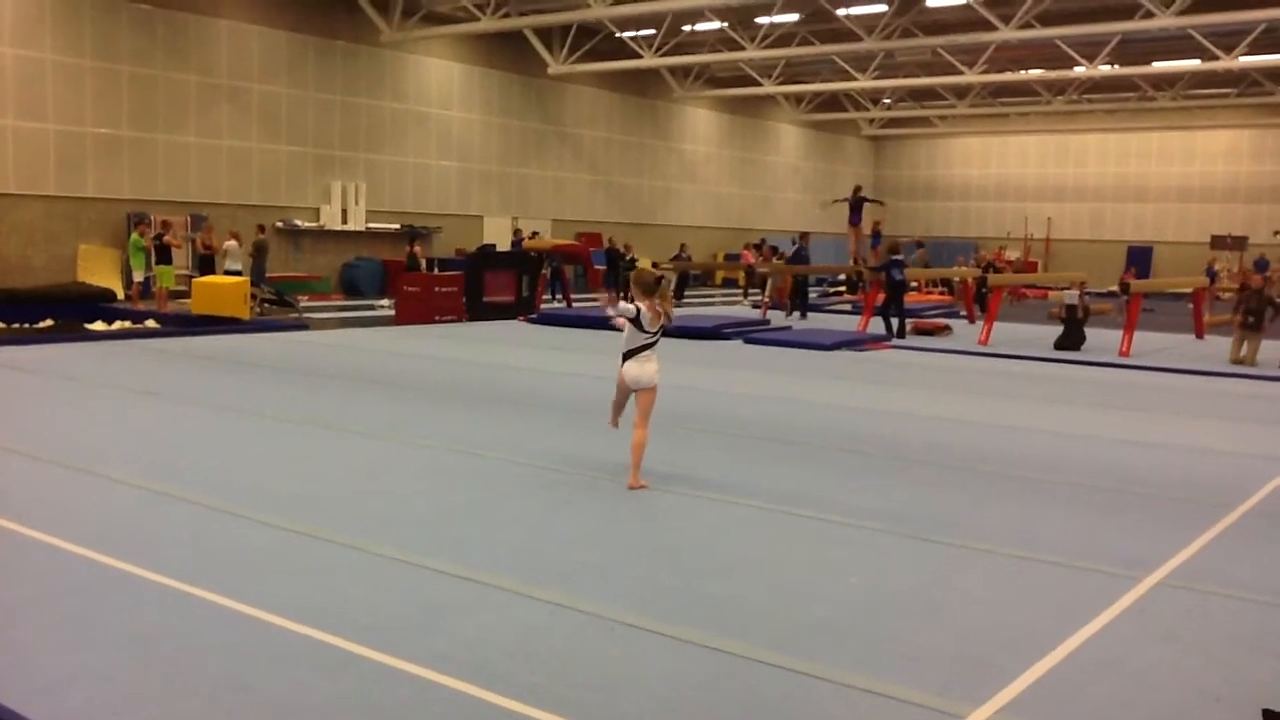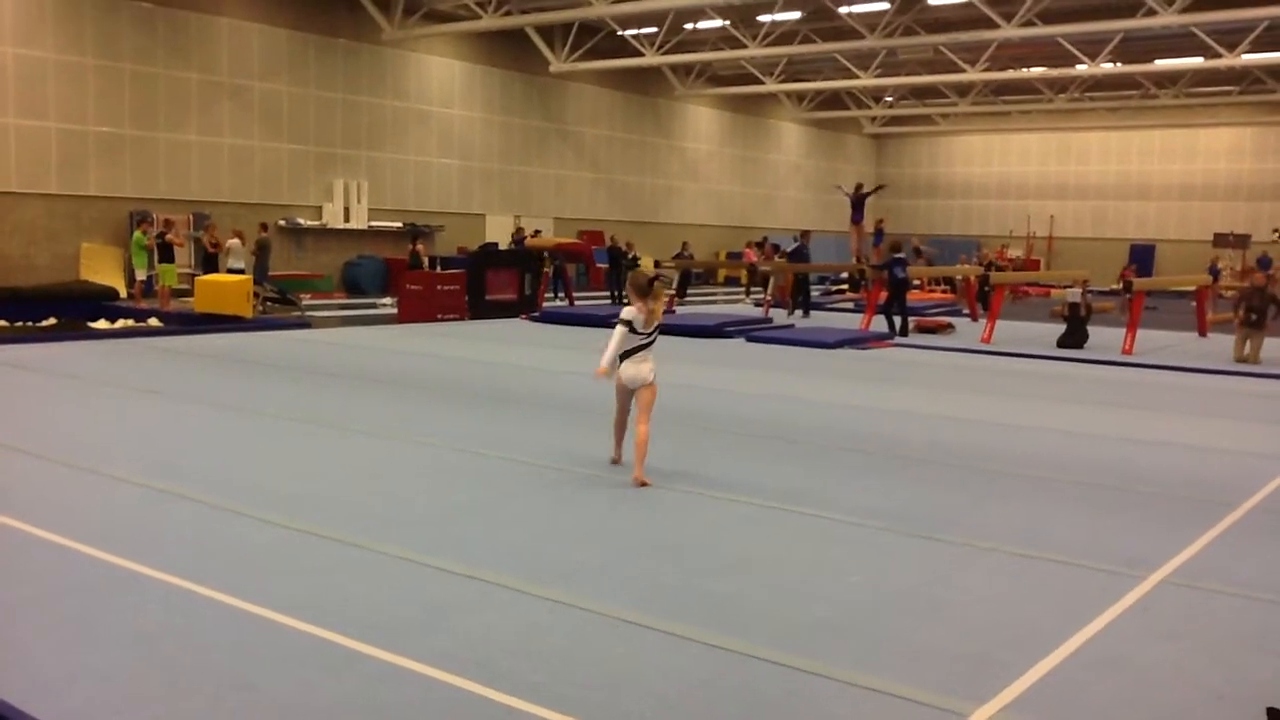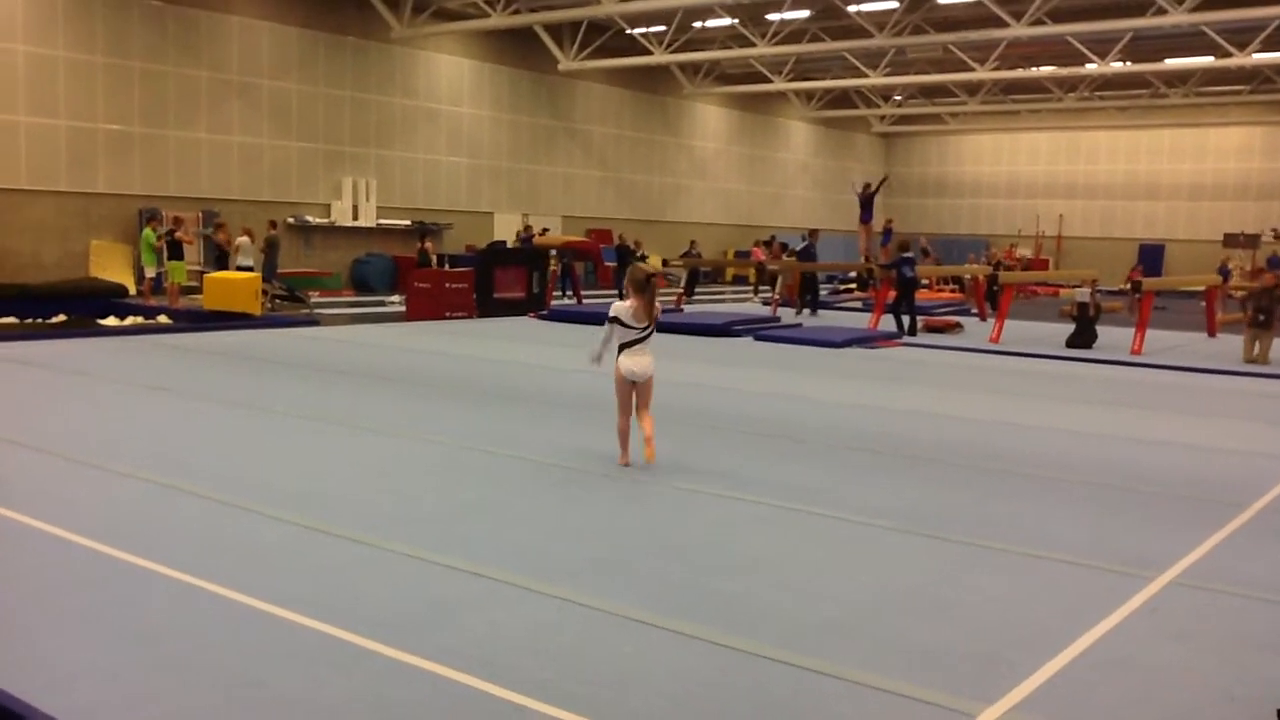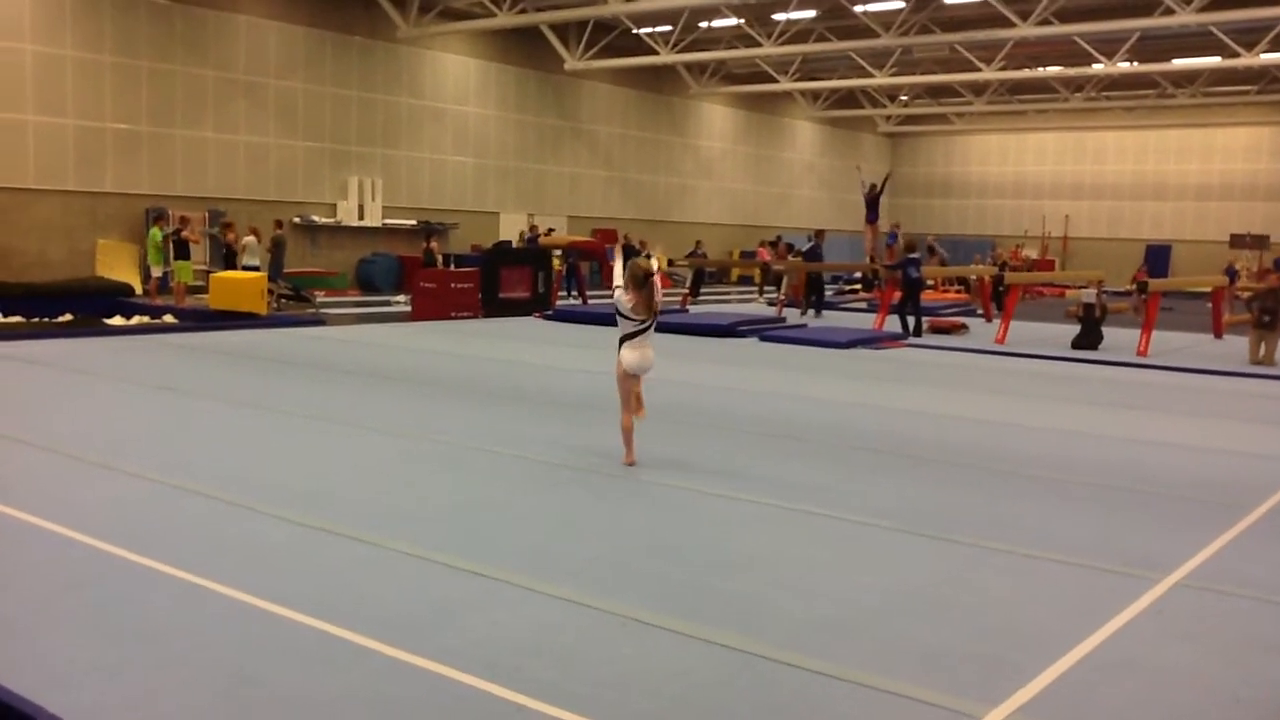
dt=0.2s
person 1, frame 1
left shoulder: (638, 311)
right shoulder: (661, 312)
left elbow: (625, 308)
left wrist: (613, 306)
right wrist: (621, 320)
left hip: (630, 369)
right hip: (650, 372)
left knee: (619, 402)
right knee: (641, 425)
left ankle: (614, 419)
right ankle: (635, 477)
person 1, frame 2
left shoulder: (628, 313)
right shoulder: (657, 313)
left elbow: (617, 339)
left wrist: (606, 365)
left hip: (627, 369)
right hip: (647, 371)
left knee: (622, 414)
right knee: (643, 422)
left ankle: (617, 453)
right ankle: (639, 472)
person 1, frame 3
left shoulder: (618, 308)
right shoulder: (654, 308)
left elbow: (608, 335)
left wrist: (599, 353)
left hip: (625, 363)
right hip: (645, 363)
left knee: (624, 413)
right knee: (644, 410)
left ankle: (624, 455)
right ankle: (649, 441)
person 1, frame 4
left shoulder: (620, 299)
right shoulder: (654, 300)
left elbow: (617, 277)
right elbow: (655, 277)
left wrist: (618, 256)
right wrist: (653, 264)
left hip: (627, 356)
right hip: (647, 356)
left knee: (626, 409)
right knee: (636, 374)
left ankle: (629, 454)
right ankle: (638, 395)
